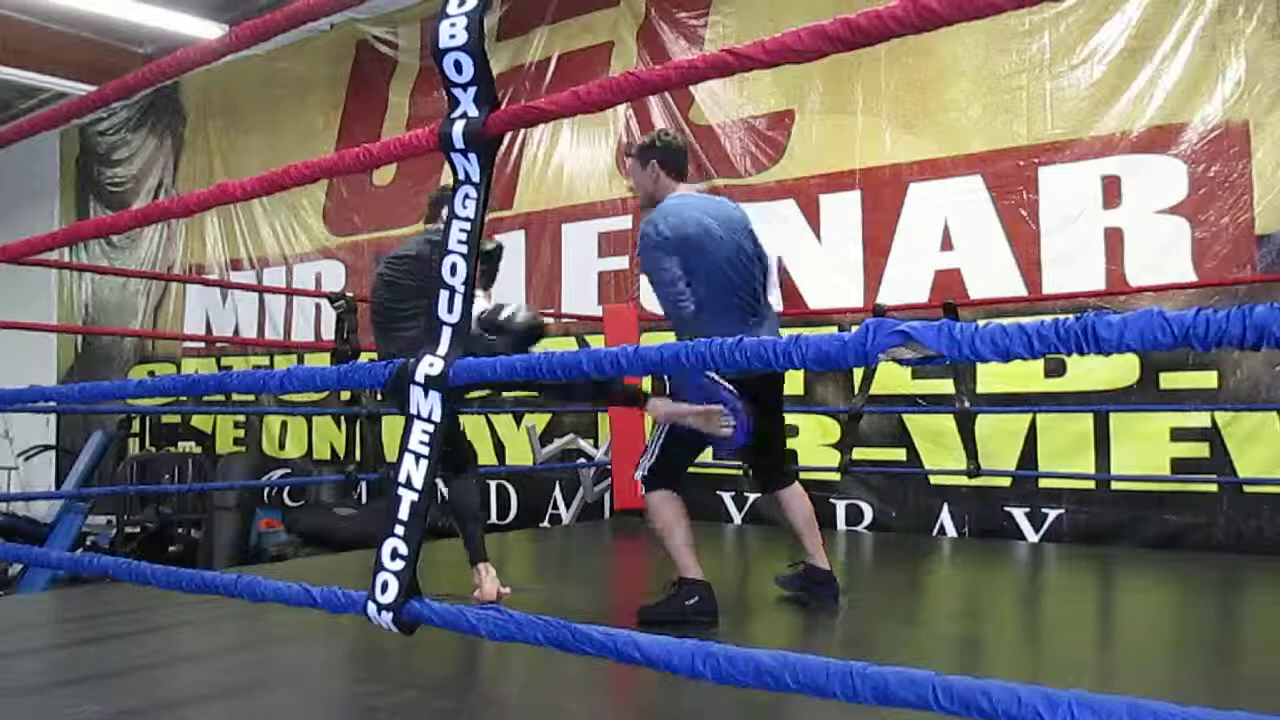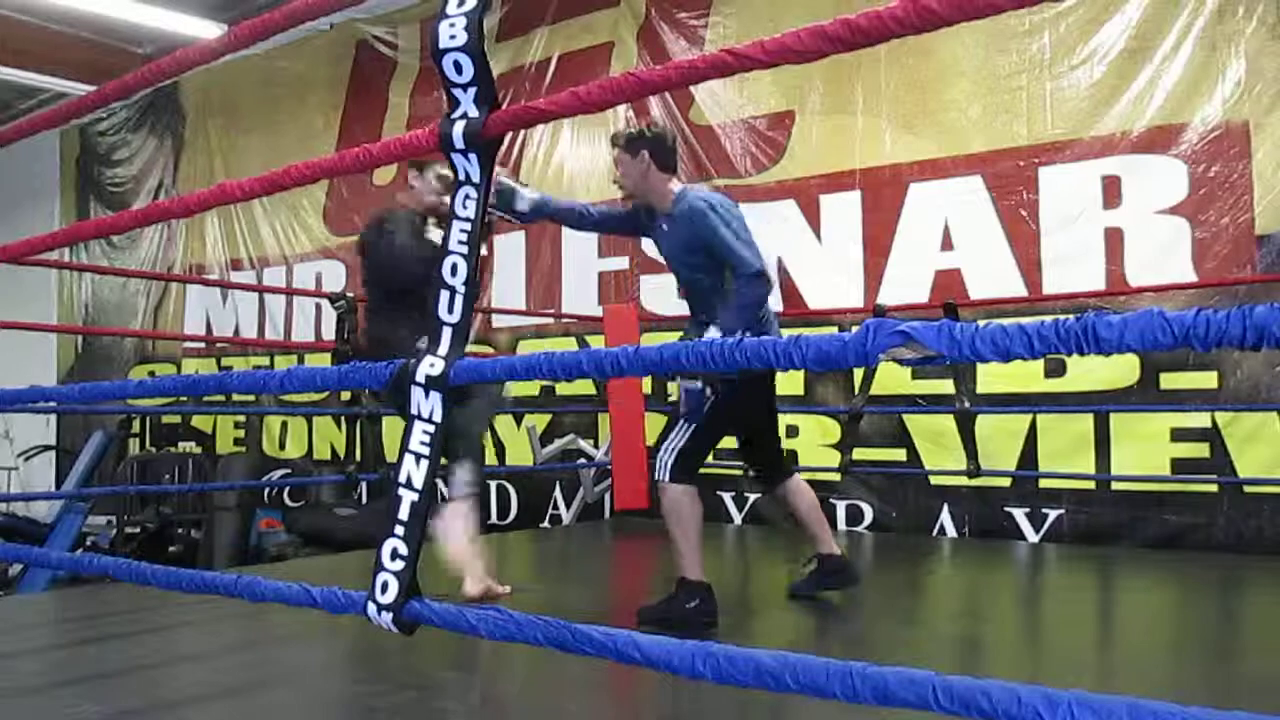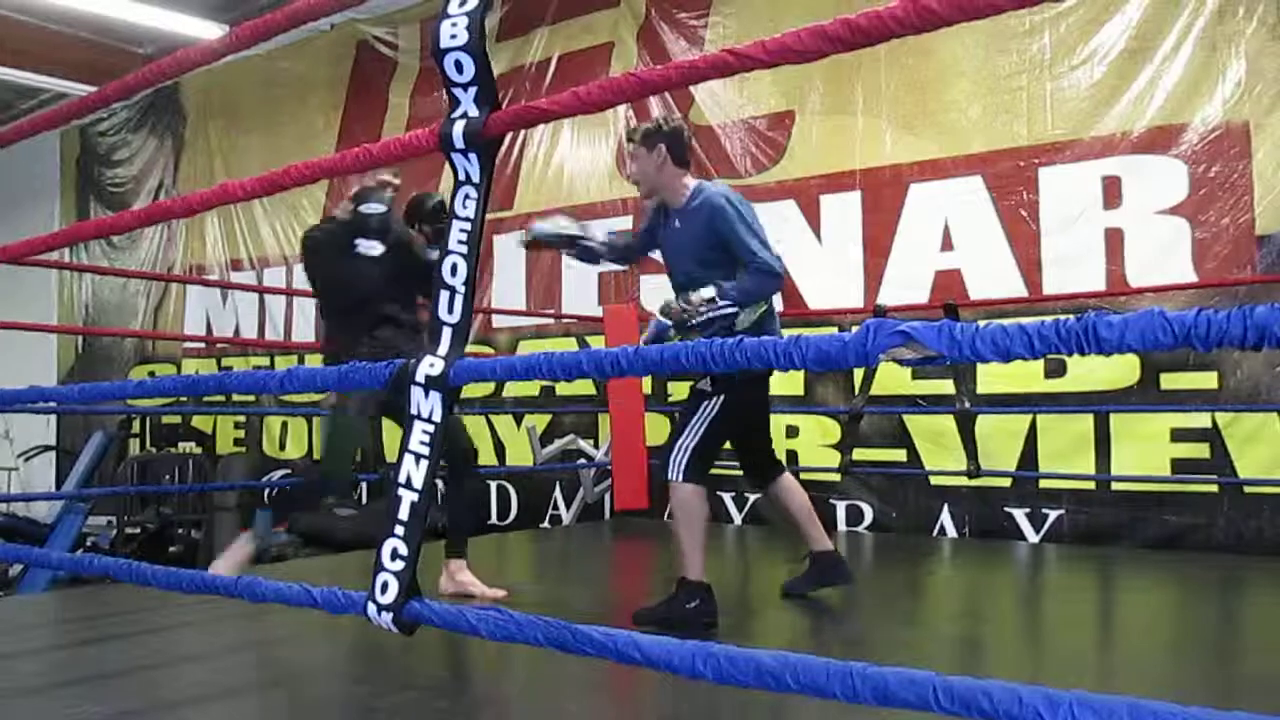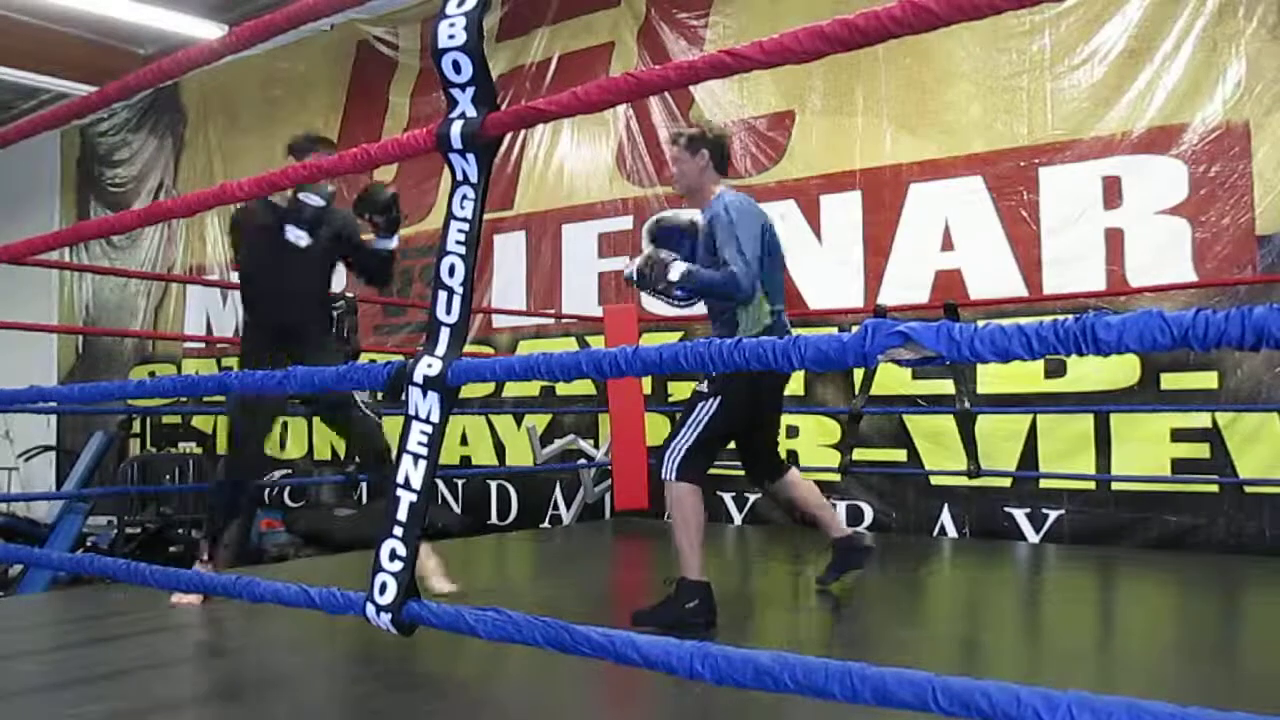
dt=0.2s
person 1, frame 1
left shoulder: (657, 231)
right shoulder: (726, 211)
left elbow: (683, 310)
left wrist: (706, 382)
right hip: (760, 366)
left knee: (653, 476)
right knee: (772, 469)
left ankle: (692, 591)
right ankle: (819, 570)
person 1, frame 2
left shoulder: (701, 208)
right shoulder: (651, 212)
left elbow: (755, 275)
right elbow: (594, 217)
left wrist: (715, 339)
right wrist: (523, 201)
left knee: (672, 462)
right knee: (772, 464)
left ankle: (693, 593)
right ankle: (832, 561)
person 1, frame 3
left shoulder: (717, 203)
right shoulder: (665, 211)
left elbow: (770, 273)
right elbow: (627, 250)
left wrist: (710, 301)
right wrist: (568, 238)
left knee: (682, 462)
right knee: (760, 464)
left ankle: (695, 595)
right ankle: (827, 558)
person 1, frame 4
left shoulder: (732, 210)
right shoulder: (721, 213)
left elbow: (736, 284)
left wrist: (669, 273)
right wrist: (686, 243)
left knee: (680, 463)
right knee: (765, 463)
left ankle: (693, 595)
right ankle: (847, 541)
person 2, frame 1
left shoulder: (400, 258)
right shoulder: (434, 246)
left wrist: (481, 283)
left hip: (402, 374)
left knee: (459, 468)
left ankle: (483, 574)
person 2, frame 2
left shoulder: (433, 231)
right shoulder: (390, 226)
right elbow: (407, 272)
right wrist: (441, 233)
right hip: (400, 354)
right knee: (475, 394)
right ankle: (457, 509)
person 2, frame 3
left shoulder: (394, 233)
right shoulder: (321, 238)
left elbow: (435, 290)
right elbow: (352, 293)
left wrist: (435, 241)
right wrist: (369, 234)
left hip: (406, 367)
right hip: (356, 366)
left knee: (459, 456)
right knee: (336, 470)
left ankle: (456, 569)
right ankle: (247, 543)
person 2, frame 4
left shoulder: (335, 219)
right shoulder: (249, 221)
left elbow: (376, 279)
right elbow: (263, 284)
left wrist: (386, 232)
right wrist: (299, 224)
left hip: (322, 358)
right hip: (265, 361)
left knee: (373, 450)
right knee: (243, 467)
left ankle: (414, 553)
right ankle: (206, 568)
